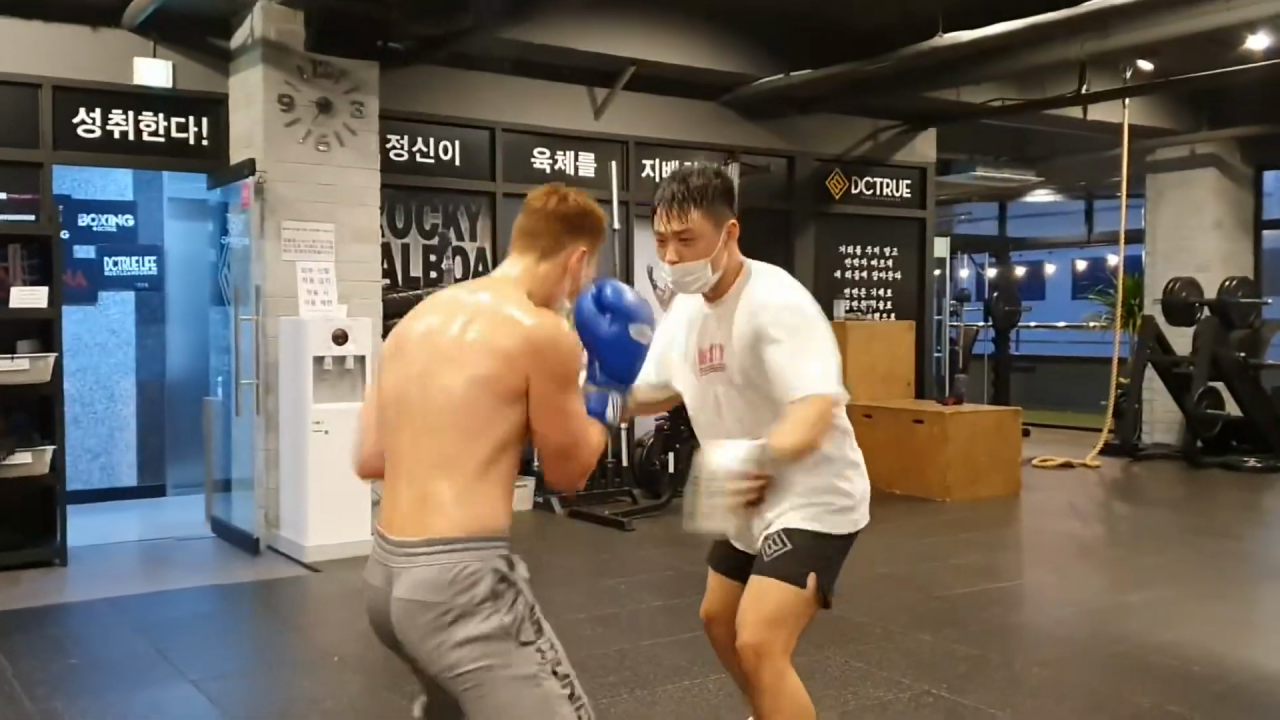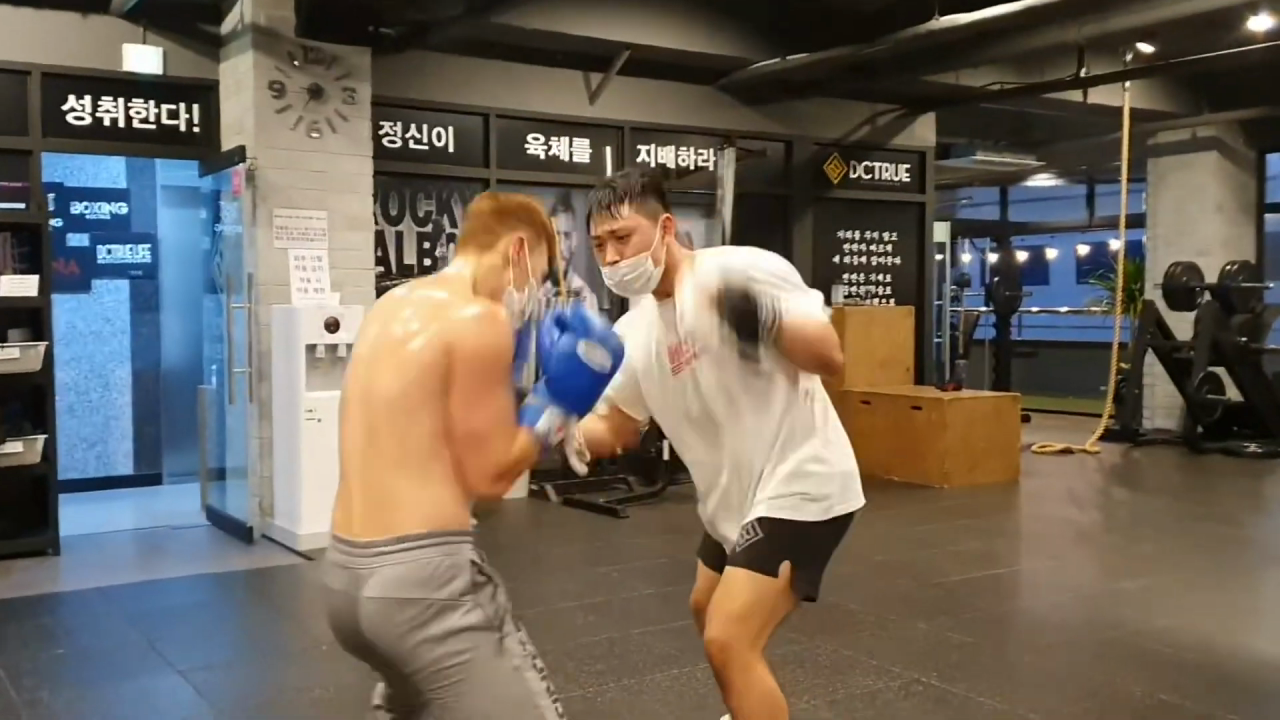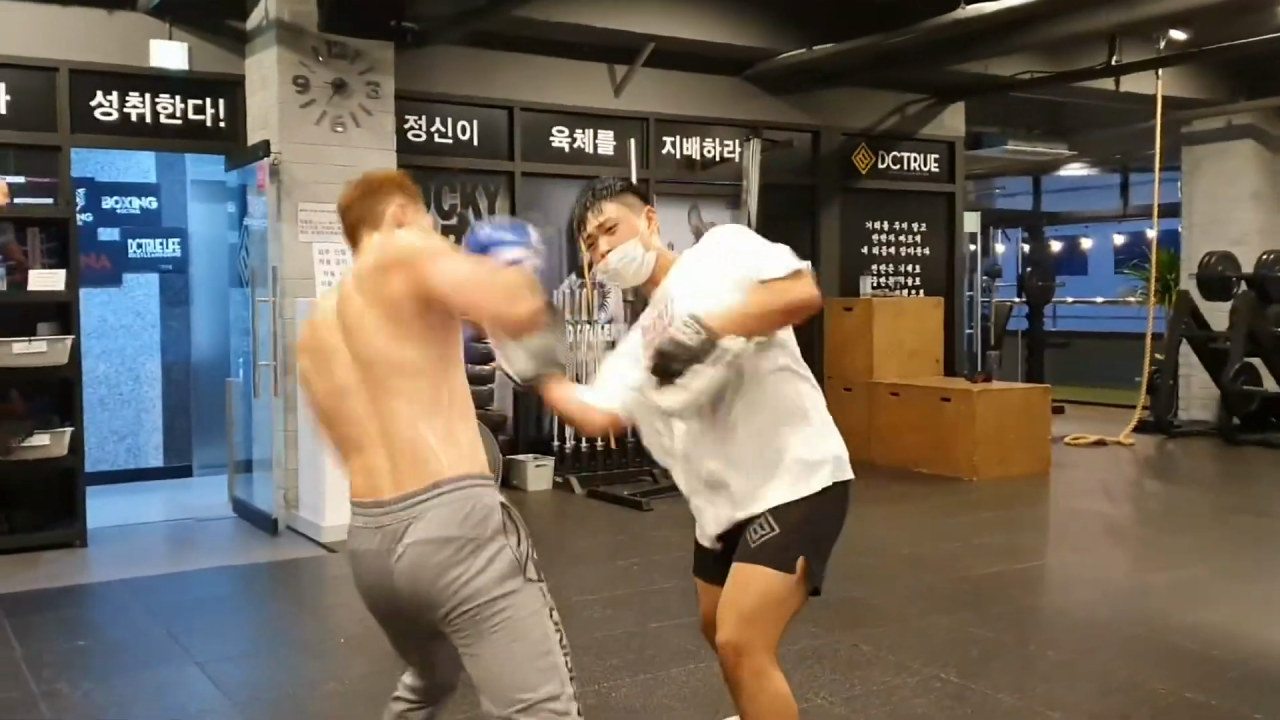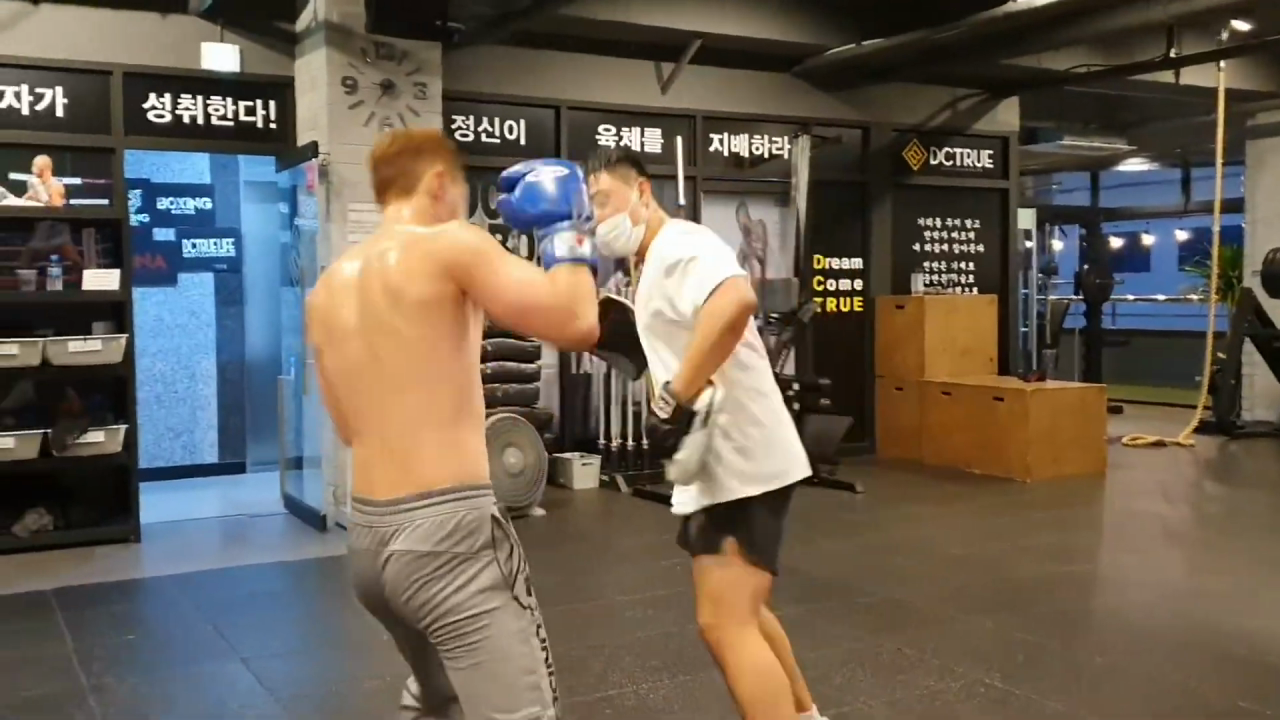
dt=0.3s
person 1, frame 1
left shoulder: (778, 300)
right shoulder: (683, 313)
left elbow: (817, 405)
right elbow: (653, 393)
left wrist: (763, 459)
left hip: (815, 501)
right hip: (751, 506)
left knee: (760, 646)
right knee: (718, 620)
person 1, frame 2
left shoulder: (741, 270)
right shoulder: (634, 333)
left elbow: (826, 355)
right elbow: (614, 429)
left wrist: (770, 325)
right wrist: (577, 440)
left hip: (804, 490)
right hip: (740, 498)
left knee: (729, 640)
right knee: (709, 612)
person 1, frame 3
left shoulder: (723, 252)
right shoulder: (638, 342)
left elbow: (801, 292)
right elbow: (597, 420)
left wrist: (705, 330)
right wrist: (535, 373)
left hip: (799, 480)
right hip: (724, 497)
left knee: (742, 643)
right knee: (717, 623)
person 1, frame 4
left shoulder: (676, 244)
right shoulder: (658, 263)
left elbow: (735, 300)
left wrist: (675, 399)
left hip: (740, 463)
right hip: (725, 463)
left knee: (722, 625)
right knee: (737, 608)
person 2, frame 1
left shoulder: (420, 318)
right shoulder: (543, 335)
left elbow: (371, 459)
right elbow: (566, 473)
right wrist: (612, 386)
left hip: (390, 576)
right hip: (458, 579)
person 2, frame 2
left shoulder: (395, 305)
right shoulder: (476, 324)
right elbow: (485, 479)
right wrist: (558, 404)
left hip: (347, 576)
right hip: (427, 577)
person 2, frame 3
left shoulder: (317, 324)
right shoulder: (405, 258)
right elbow: (520, 313)
right wrist: (511, 252)
left hip: (374, 539)
right hip: (457, 524)
person 2, frame 4
left shoulder: (328, 288)
right shoulder: (447, 248)
right elbow: (577, 325)
right wrist: (565, 227)
left hip: (373, 535)
right hip: (447, 534)
